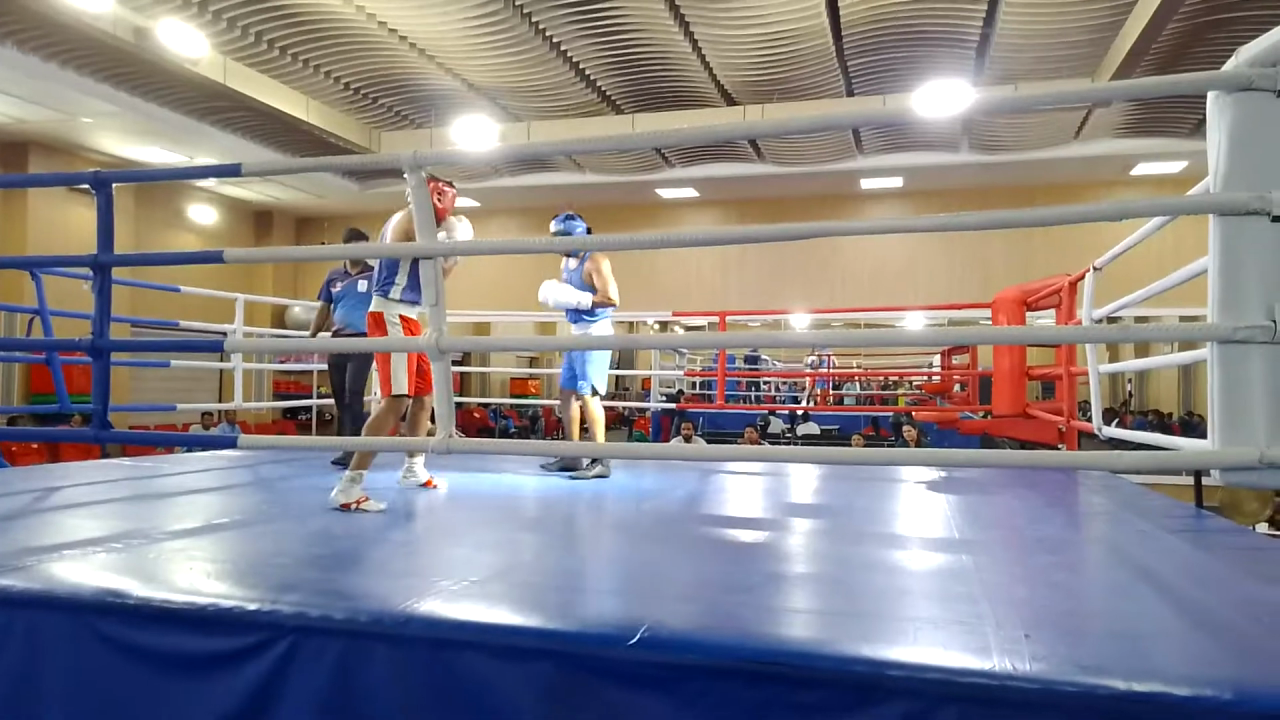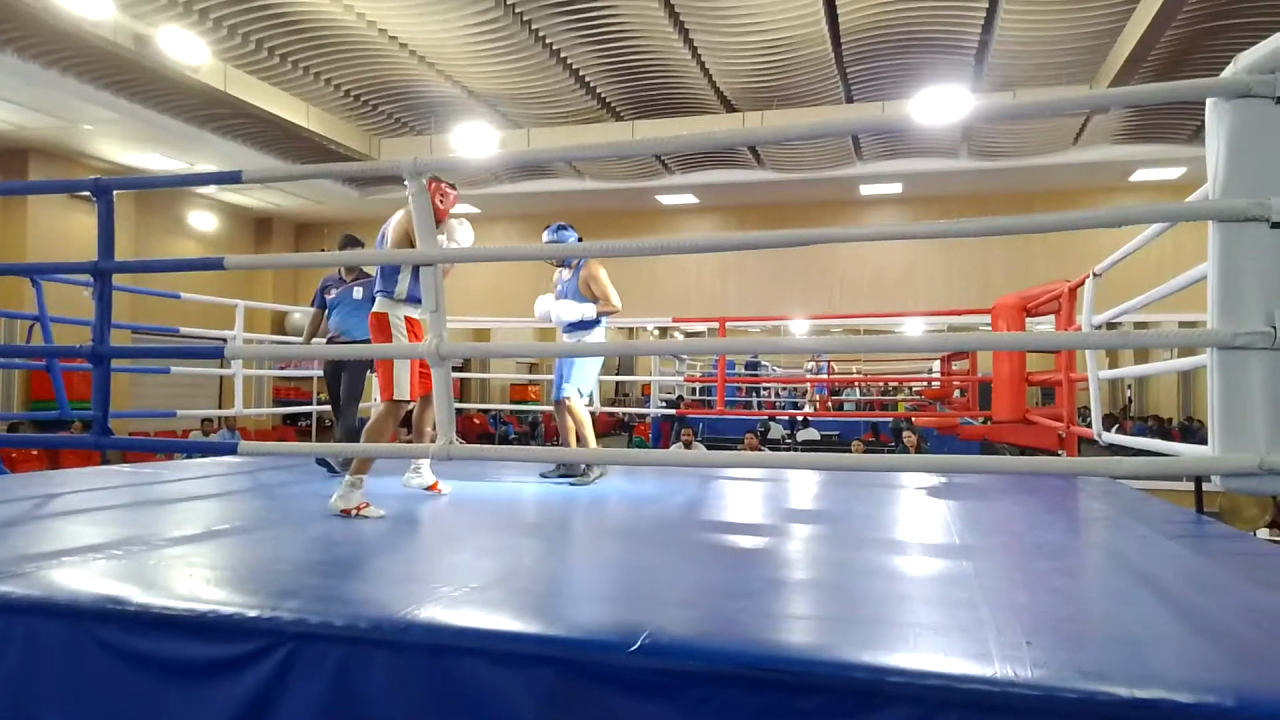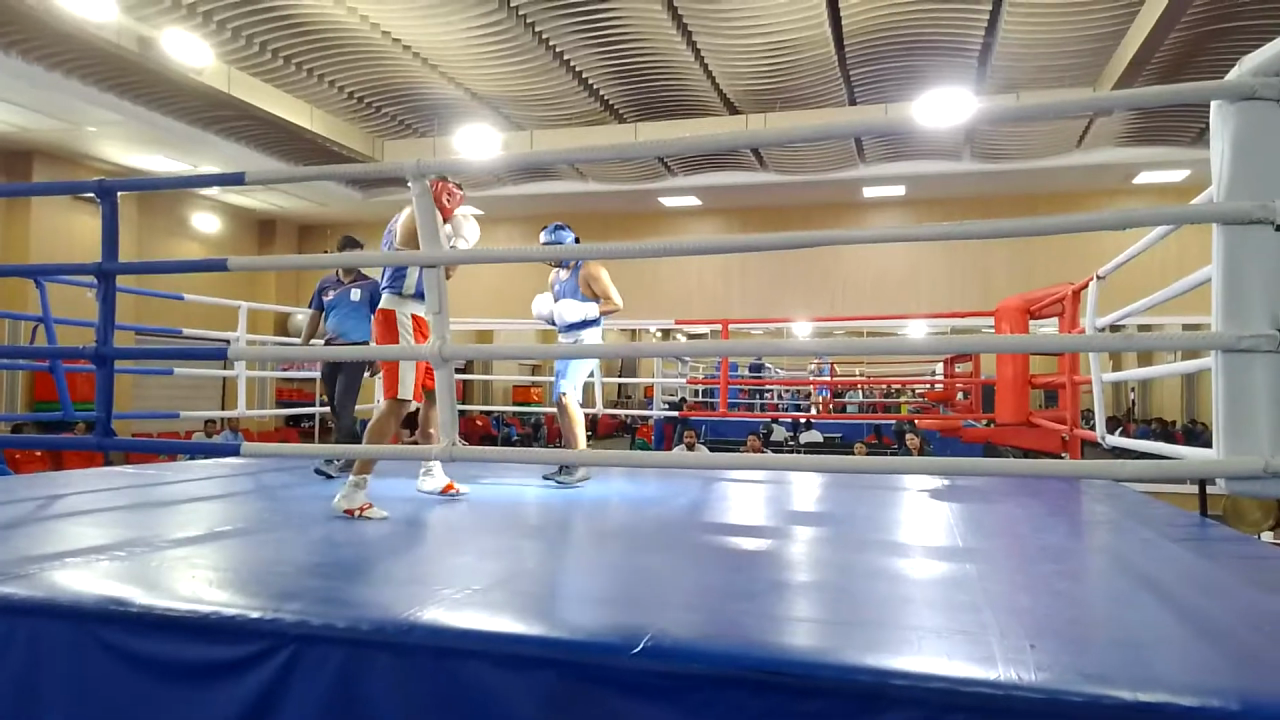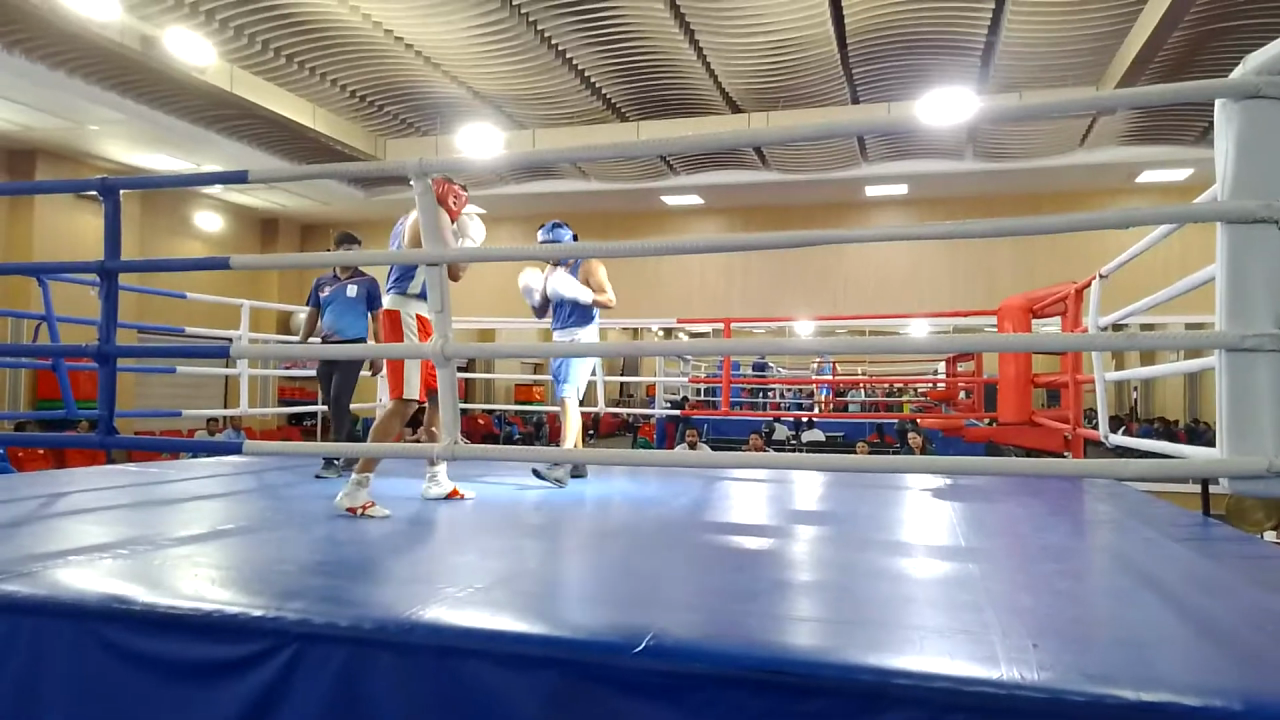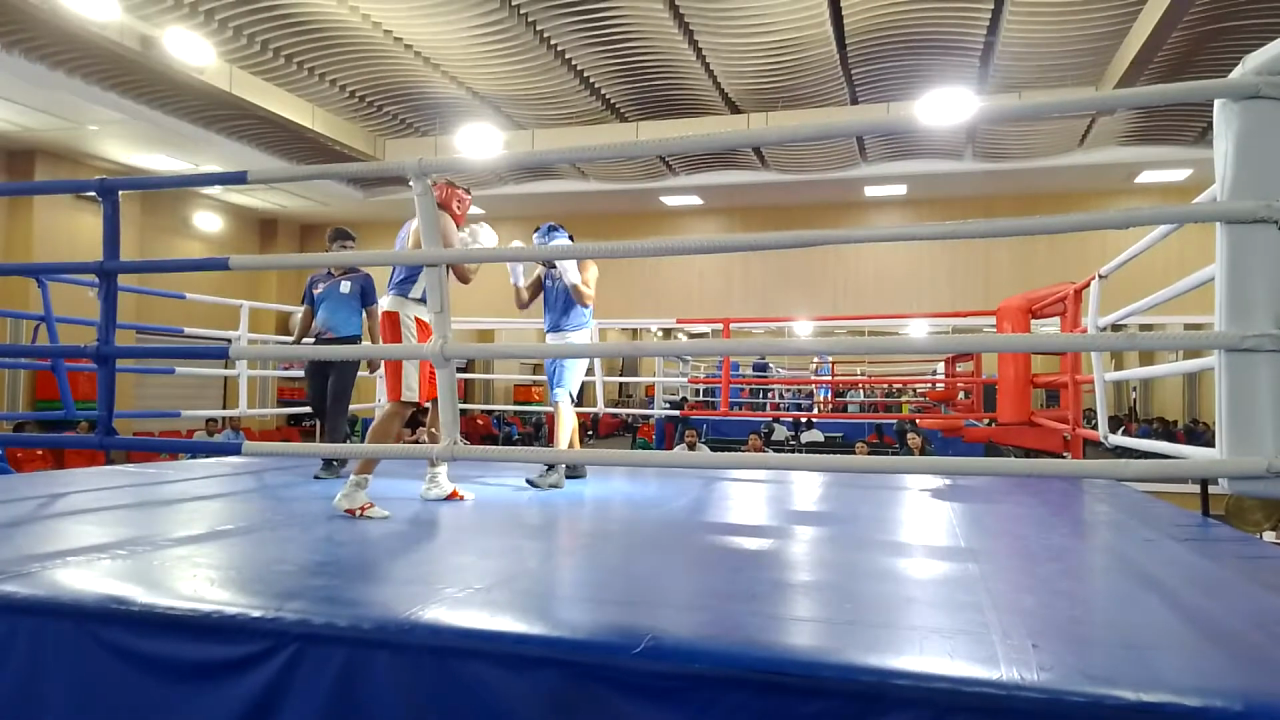
dt=0.1s
person 1, frame 1
left shoulder: (405, 221)
right shoulder: (416, 216)
right elbow: (440, 271)
left wrist: (445, 241)
right wrist: (458, 242)
left hip: (404, 317)
right hip: (392, 316)
left knee: (423, 394)
right knee: (396, 400)
left ankle: (413, 468)
right ankle: (348, 487)
person 1, frame 2
left shoulder: (397, 221)
right shoulder: (416, 216)
right elbow: (437, 272)
left wrist: (442, 244)
right wrist: (456, 244)
left hip: (405, 318)
right hip: (395, 318)
left knee: (428, 393)
right knee: (395, 404)
left ankle: (419, 470)
right ankle: (349, 492)
person 1, frame 3
left shoulder: (401, 219)
right shoulder: (425, 212)
right elbow: (444, 270)
left wrist: (450, 240)
right wrist: (461, 240)
left hip: (409, 315)
right hip: (402, 315)
left knee: (433, 392)
right knee: (398, 402)
left ankle: (431, 474)
right ankle: (352, 492)
person 1, frame 4
left shoulder: (409, 221)
right shoulder: (434, 214)
right elbow: (454, 272)
left wrist: (456, 241)
right wrist: (468, 240)
left hip: (412, 316)
right hip: (407, 315)
left knee: (437, 395)
right knee: (404, 402)
left ankle: (437, 479)
right ankle: (355, 491)
person 1, frame 5
left shoulder: (413, 226)
right shoulder: (439, 219)
right elbow: (464, 274)
left wrist: (466, 244)
right wrist: (481, 246)
left hip: (416, 320)
right hip: (405, 318)
left knee: (439, 398)
right knee: (401, 404)
left ankle: (436, 481)
right ankle: (353, 491)
person 2, frame 1
left shoulder: (596, 261)
right shoulder: (566, 263)
left elbow: (611, 298)
left wrist: (576, 298)
right wrist: (555, 299)
left hip: (596, 334)
right hip: (578, 335)
left knee: (588, 395)
right knee: (567, 393)
left ankle: (600, 461)
right ankle: (572, 456)
person 2, frame 2
left shoulder: (591, 270)
right shoulder: (559, 275)
left elbow: (615, 305)
left wrist: (578, 311)
right wrist: (551, 313)
left hip: (588, 343)
right hip: (569, 344)
left knee: (570, 399)
right knee: (560, 403)
left ankle: (595, 463)
right ankle: (571, 463)
person 2, frame 3
left shoulder: (590, 269)
right shoulder: (554, 276)
left elbow: (616, 305)
left wrist: (582, 310)
right wrist: (548, 314)
left hip: (585, 342)
right hip: (564, 344)
left knee: (567, 396)
right knee: (562, 404)
left ankle: (580, 462)
right ankle: (572, 463)
person 2, frame 4
left shoulder: (589, 266)
right shoulder: (550, 272)
left elbow: (609, 300)
right elbow: (542, 313)
left wrist: (577, 291)
right wrist: (532, 296)
left hip: (582, 340)
right hip: (560, 342)
left knee: (568, 398)
right knee: (566, 401)
left ankle: (563, 465)
right ankle: (576, 463)
person 2, frame 5
left shoulder: (585, 266)
right shoulder: (544, 271)
left elbow: (587, 298)
right elbow: (522, 303)
left wrist: (570, 271)
right wrist: (516, 273)
left hip: (576, 343)
right hip: (553, 344)
left knee: (562, 401)
right knee: (562, 404)
left ankle: (557, 468)
right ankle: (576, 464)
person 3, frame 1
left shoulder: (376, 276)
right shoulder: (333, 276)
right elbow: (323, 310)
right wrist: (311, 338)
left hip: (363, 341)
left knee: (353, 394)
right knee: (341, 398)
left ankle: (352, 447)
person 3, frame 2
left shoulder: (371, 283)
right shoulder: (327, 283)
right elbow: (317, 316)
right wrist: (304, 345)
left knee: (348, 402)
right knee: (338, 405)
left ankle: (341, 455)
person 3, frame 3
left shoulder: (370, 285)
right shoulder: (325, 284)
right elbow: (314, 318)
right wrist: (302, 346)
left knee: (343, 403)
right knee: (338, 408)
left ankle: (333, 459)
person 3, frame 4
left shoulder: (368, 283)
right shoulder: (321, 282)
left elbow: (377, 319)
right elbow: (312, 316)
right wrist: (300, 344)
left knee: (339, 403)
right knee: (334, 406)
left ankle: (332, 459)
person 3, frame 5
left shoulder: (361, 278)
right shoulder: (315, 279)
left elbow: (372, 316)
right elbow: (307, 314)
right wrist: (295, 342)
left hip: (347, 345)
right hip: (319, 345)
left knee: (336, 403)
right knee: (316, 402)
left ankle: (332, 460)
right ankle: (340, 445)
